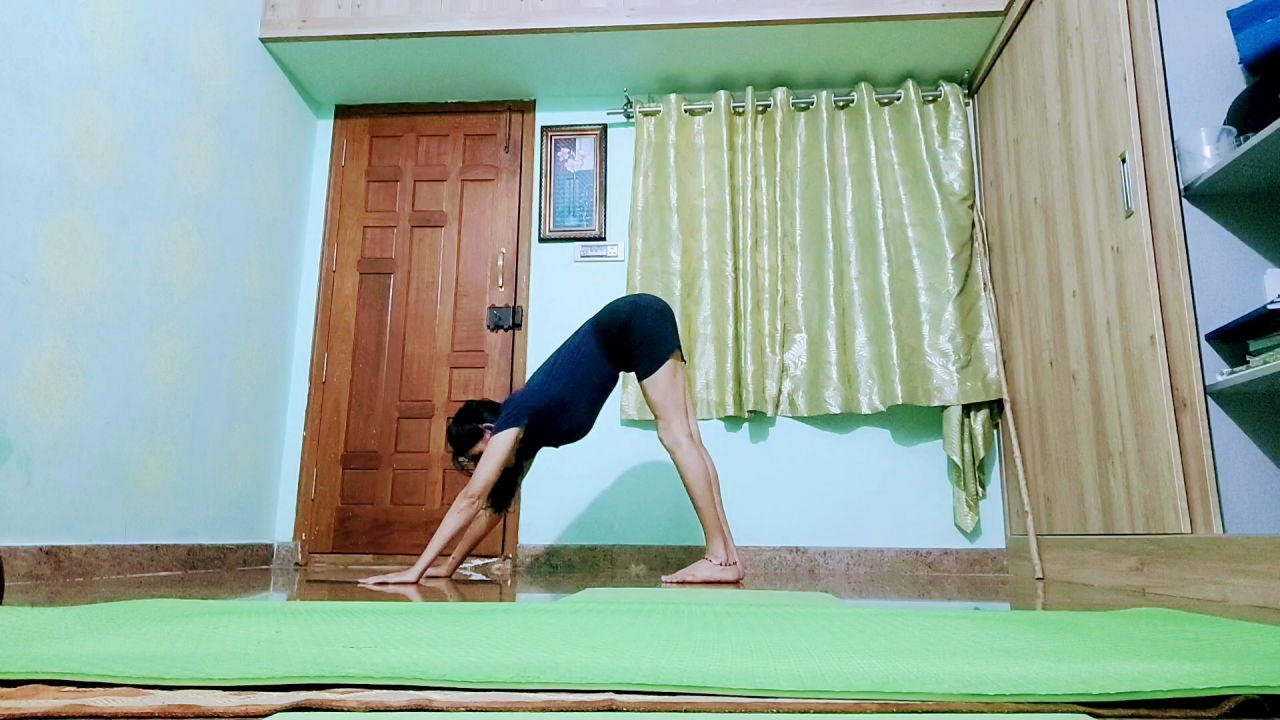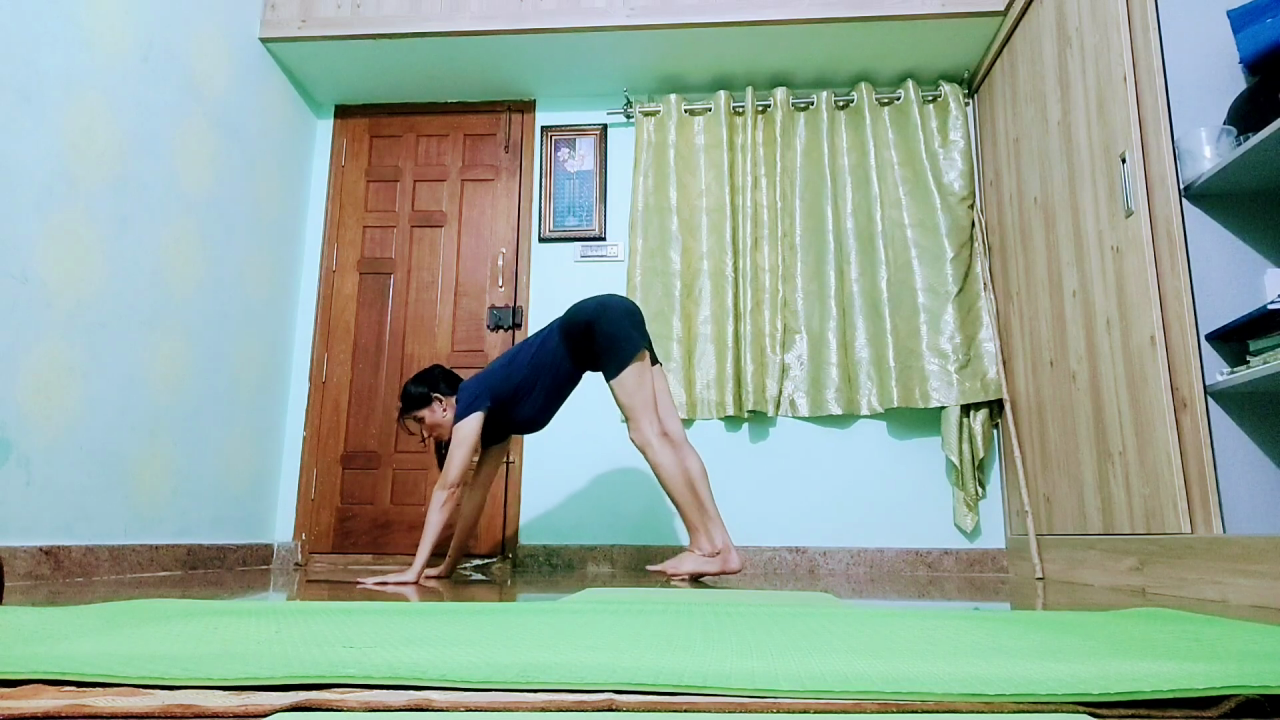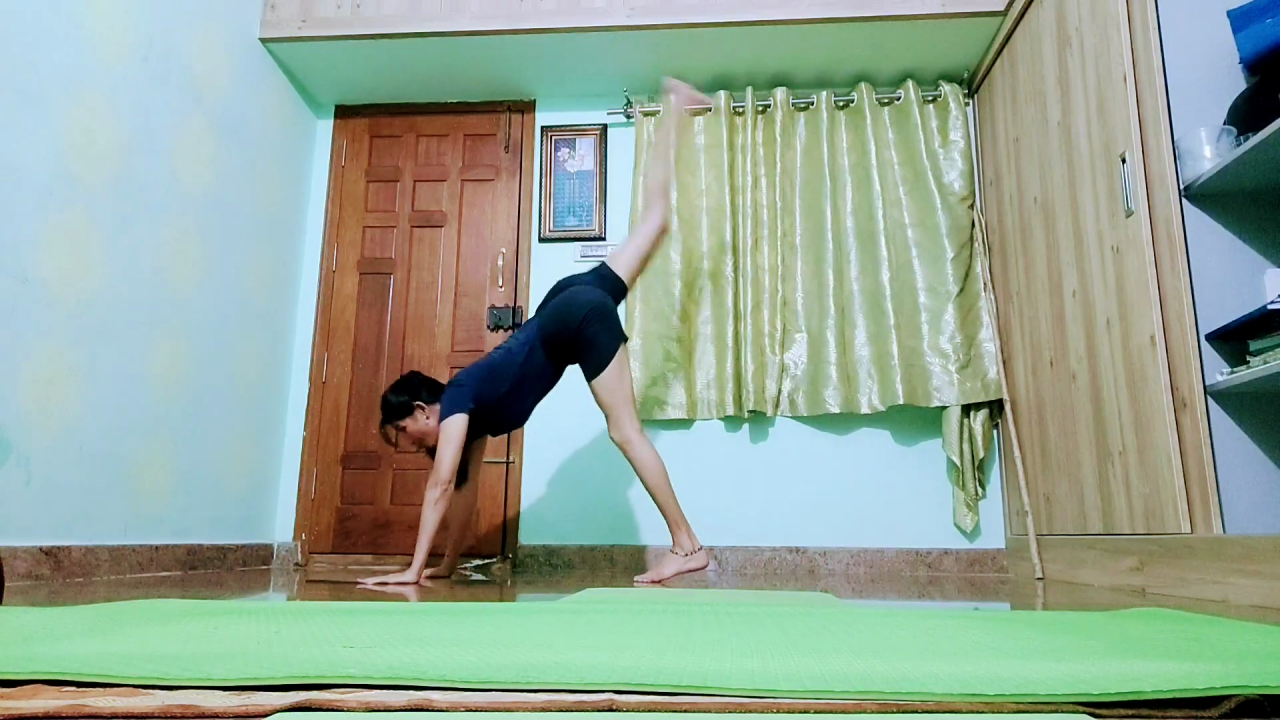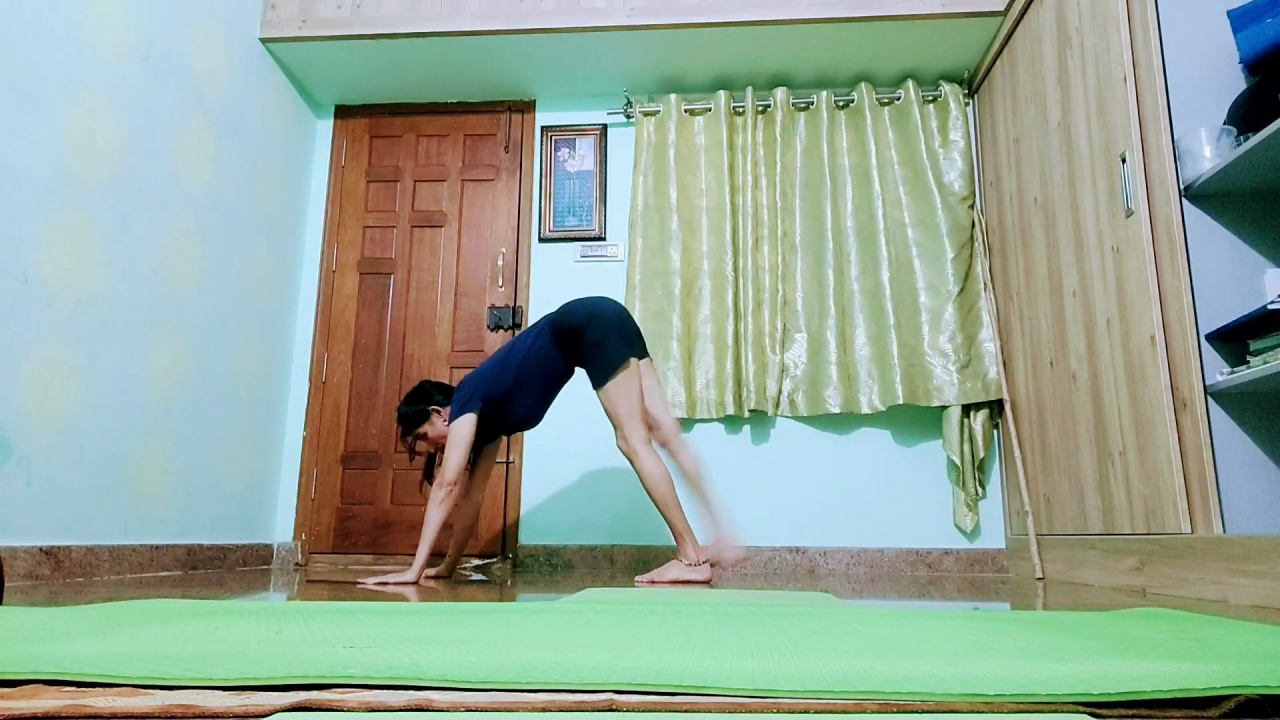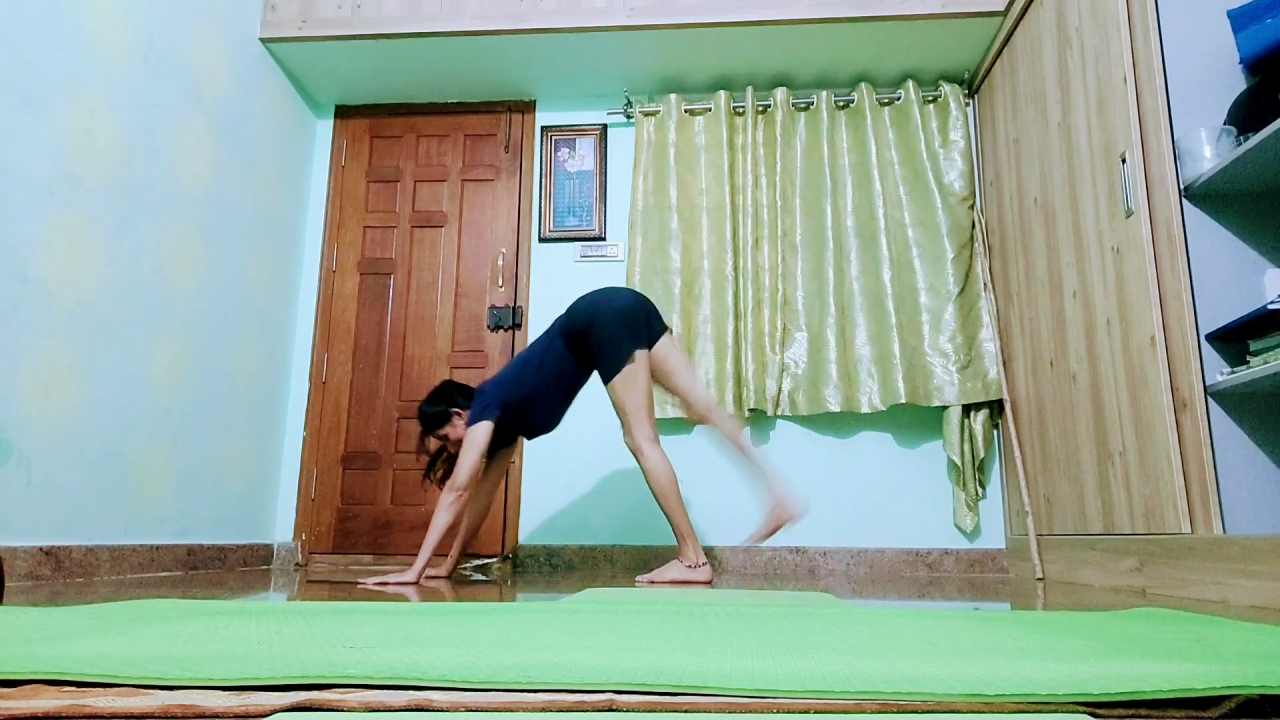
dt=1s
person 1, frame 1
left shoulder: (514, 419)
right shoulder: (525, 429)
left elbow: (472, 498)
right elbow: (493, 505)
left wrist: (416, 569)
right wrist: (449, 566)
left hip: (637, 322)
right hip: (631, 329)
left knee: (677, 437)
right knee: (687, 438)
left ankle: (720, 559)
right ankle: (727, 554)
person 1, frame 2
left shoulder: (471, 399)
right shoulder: (493, 415)
left elbow: (449, 487)
right elbow: (475, 489)
left wrist: (416, 569)
right wrist: (448, 564)
left hip: (604, 321)
right hip: (604, 329)
left knee: (648, 435)
right knee: (670, 434)
left ankle: (705, 546)
right ankle: (721, 547)
person 1, frame 3
left shoulder: (458, 406)
right shoulder: (459, 407)
left elbow: (441, 486)
right elbow: (462, 483)
left wrist: (415, 569)
right wrist: (447, 562)
left hip: (579, 318)
right hip: (579, 305)
left knee: (626, 431)
right knee: (652, 223)
left ankle: (685, 547)
person 1, frame 4
left shoulder: (466, 407)
right shoulder: (479, 415)
left elbow: (449, 488)
right elbow: (473, 488)
left wrist: (416, 571)
right wrist: (449, 564)
left hip: (595, 325)
right hip: (592, 325)
left knee: (636, 443)
right knee: (666, 433)
left ankle: (693, 557)
right ankle: (720, 541)
person 1, frame 5
left shoulder: (484, 409)
right shoulder: (518, 412)
left elbow: (457, 490)
right elbow: (482, 494)
left wrist: (417, 570)
right wrist: (451, 564)
left hip: (604, 320)
right hip: (617, 312)
left knee: (641, 440)
right knee: (701, 406)
left ankle: (693, 558)
right ankle: (776, 493)
